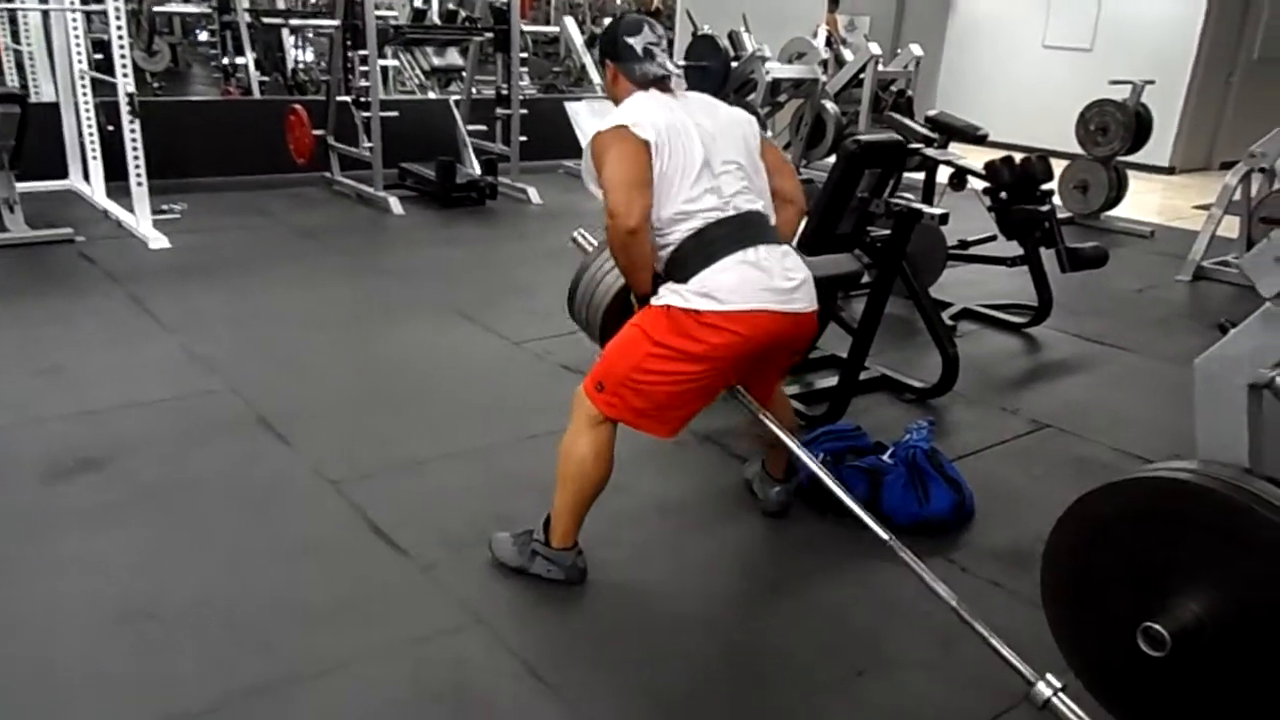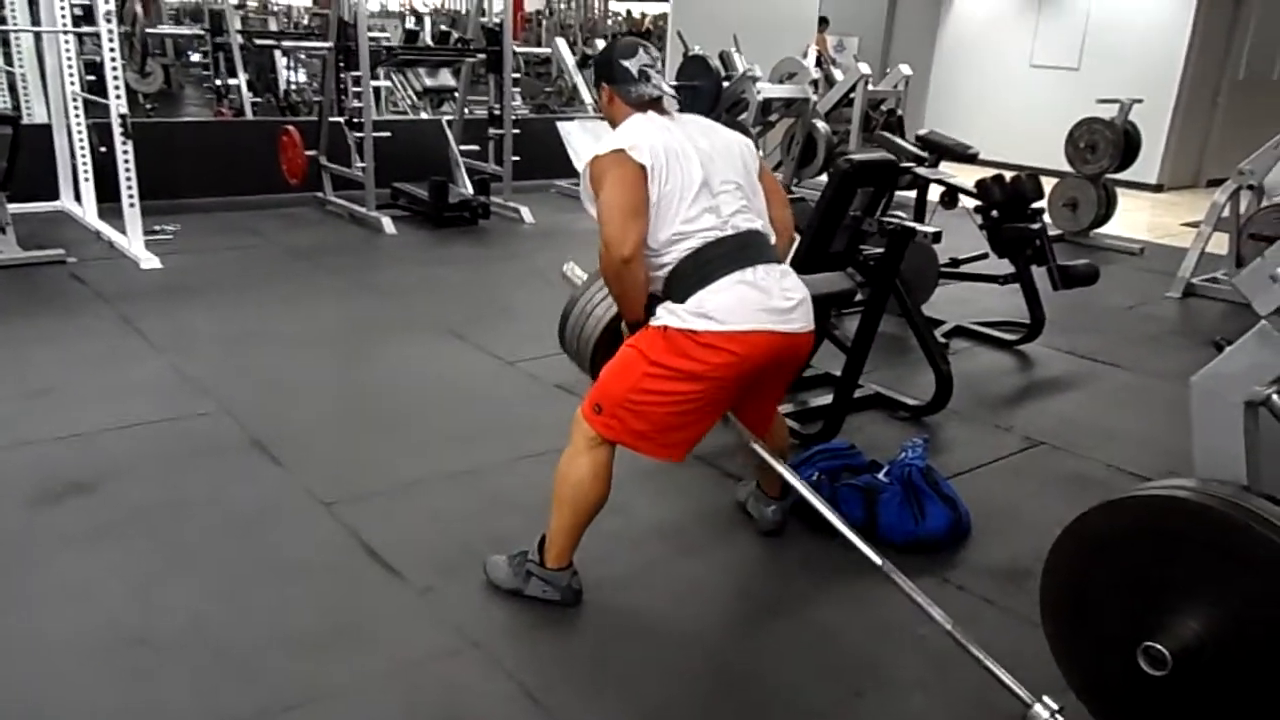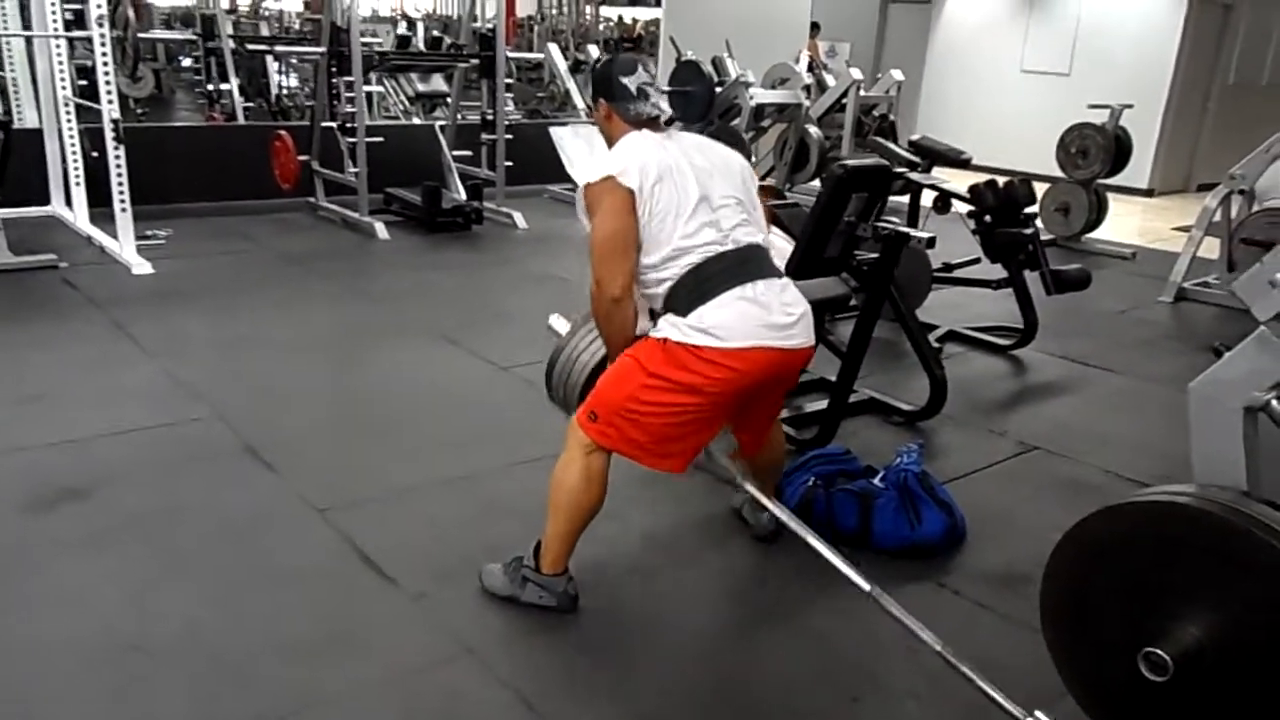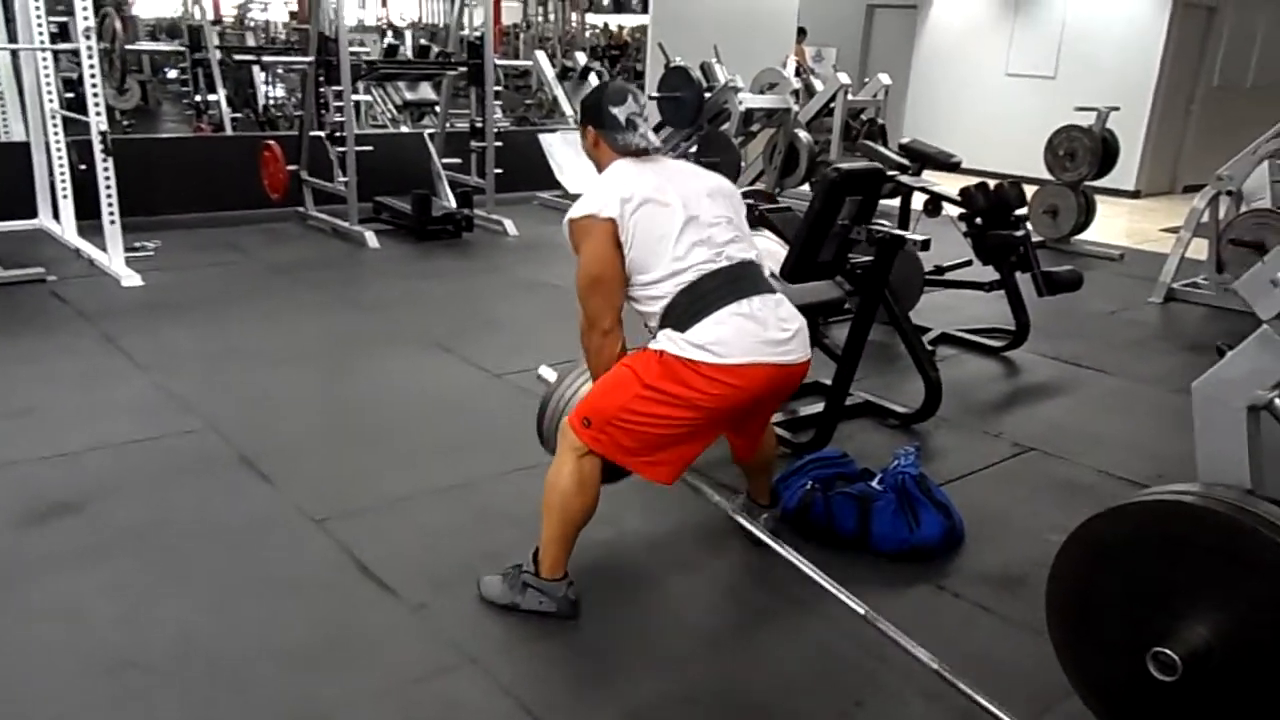
dt=0.2s
person 1, frame 1
left shoulder: (620, 128)
right shoulder: (732, 114)
left elbow: (628, 222)
right elbow: (792, 200)
left wrist: (644, 294)
left hip: (717, 303)
right hip: (795, 294)
left knee: (594, 408)
right knee: (763, 387)
left ankle: (555, 549)
right ankle: (776, 481)
person 1, frame 2
left shoulder: (618, 151)
right shoulder: (727, 135)
left elbow: (623, 253)
right elbow: (782, 226)
left wrist: (636, 322)
left hip: (715, 322)
right hip: (792, 313)
left knee: (593, 430)
right knee: (758, 407)
left ankle: (550, 570)
right ankle: (769, 501)
person 1, frame 3
left shoulder: (614, 174)
right shoulder: (724, 155)
left elbow: (614, 291)
left wrist: (626, 367)
left hip: (718, 336)
right hip: (792, 326)
left knee: (588, 435)
right knee: (755, 414)
left ankle: (546, 576)
right ankle: (763, 507)
person 1, frame 4
left shoulder: (597, 206)
right shoulder: (710, 180)
left elbow: (602, 326)
left wrist: (616, 404)
left hip: (716, 351)
right hip: (789, 342)
left knee: (579, 440)
right knee: (747, 415)
left ankle: (546, 582)
right ankle: (761, 508)
